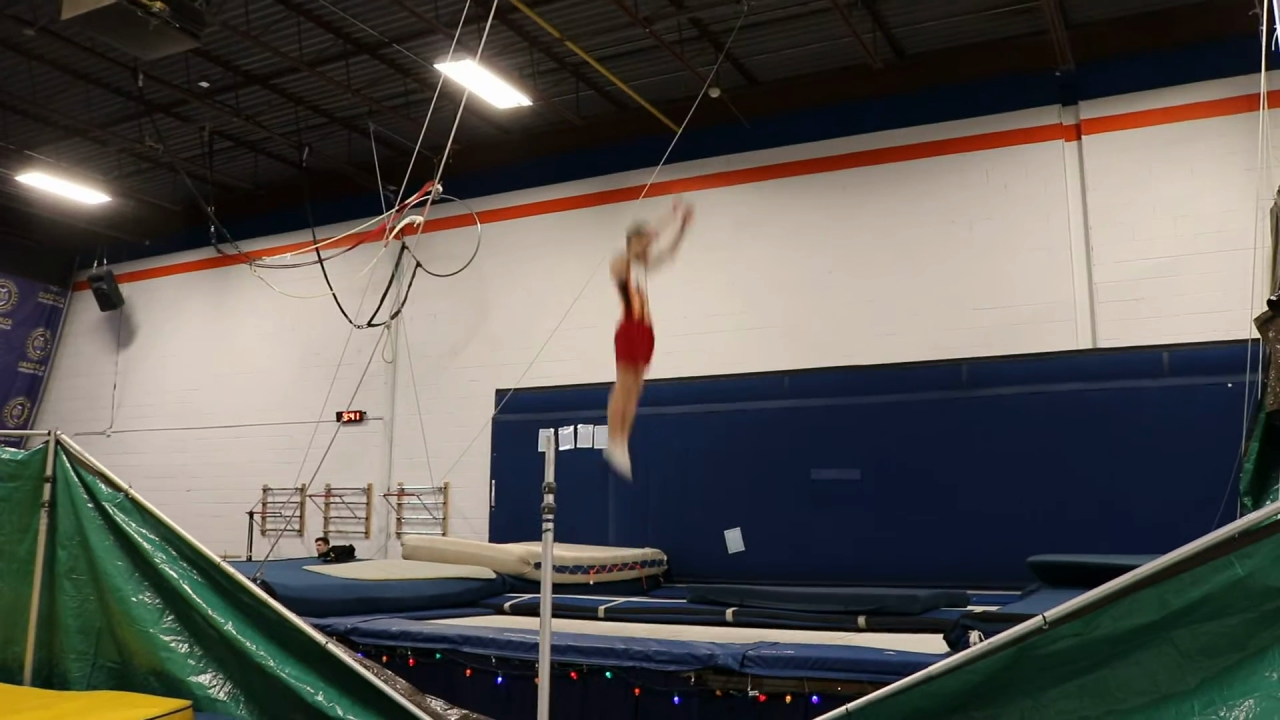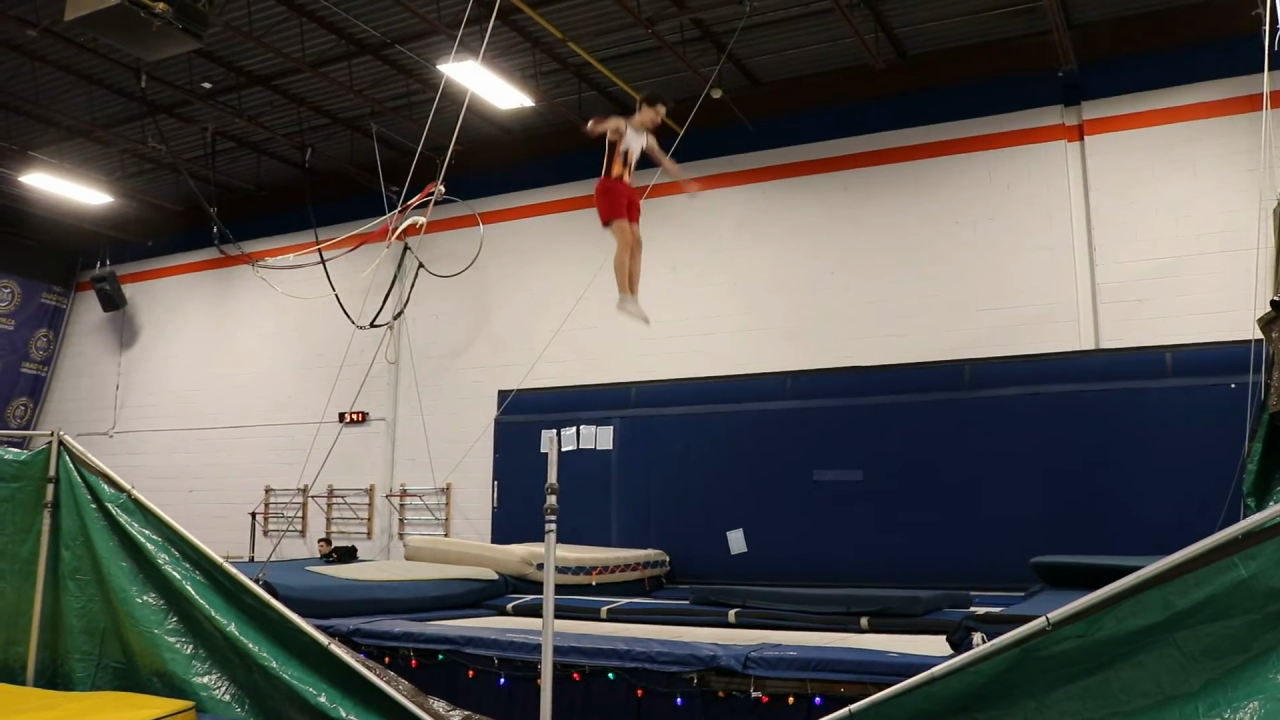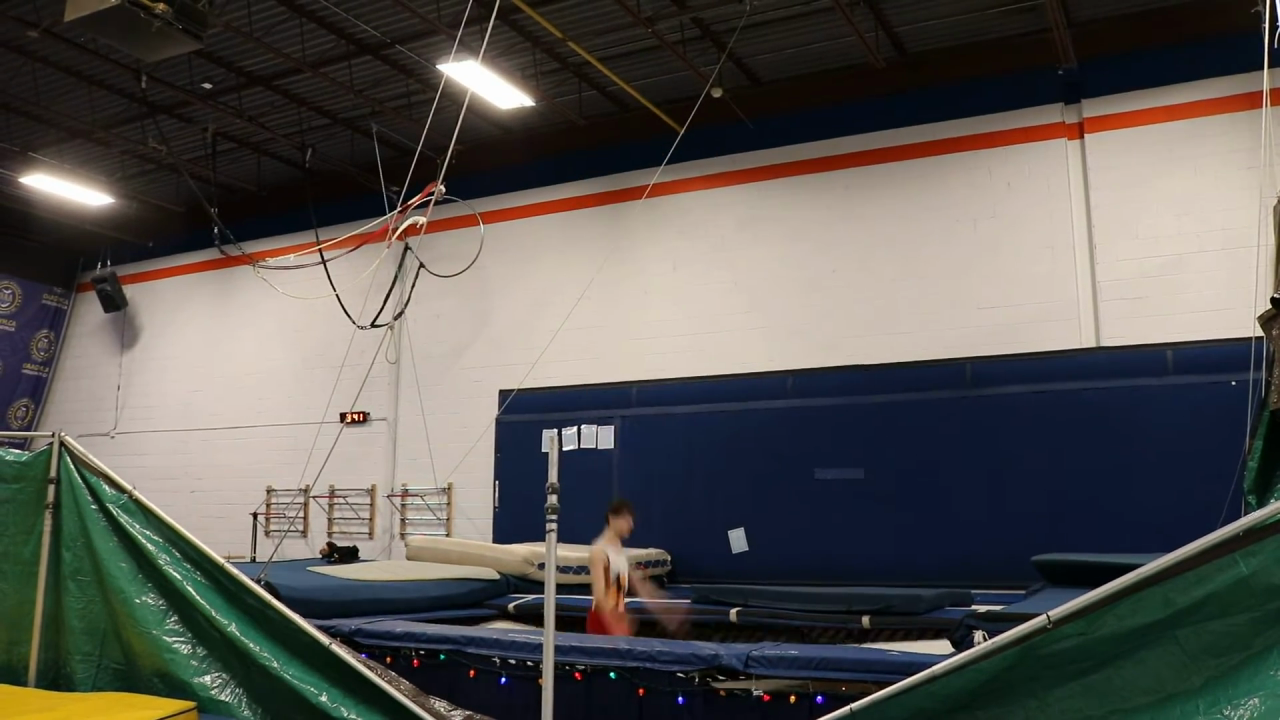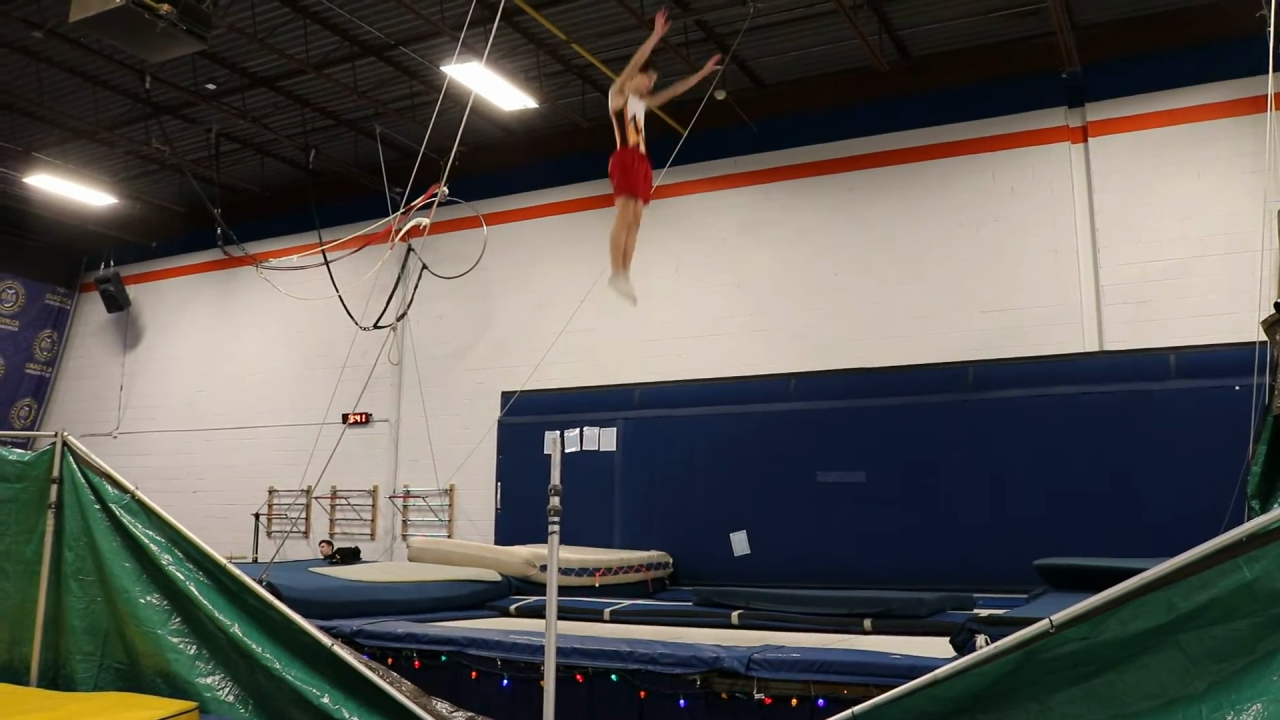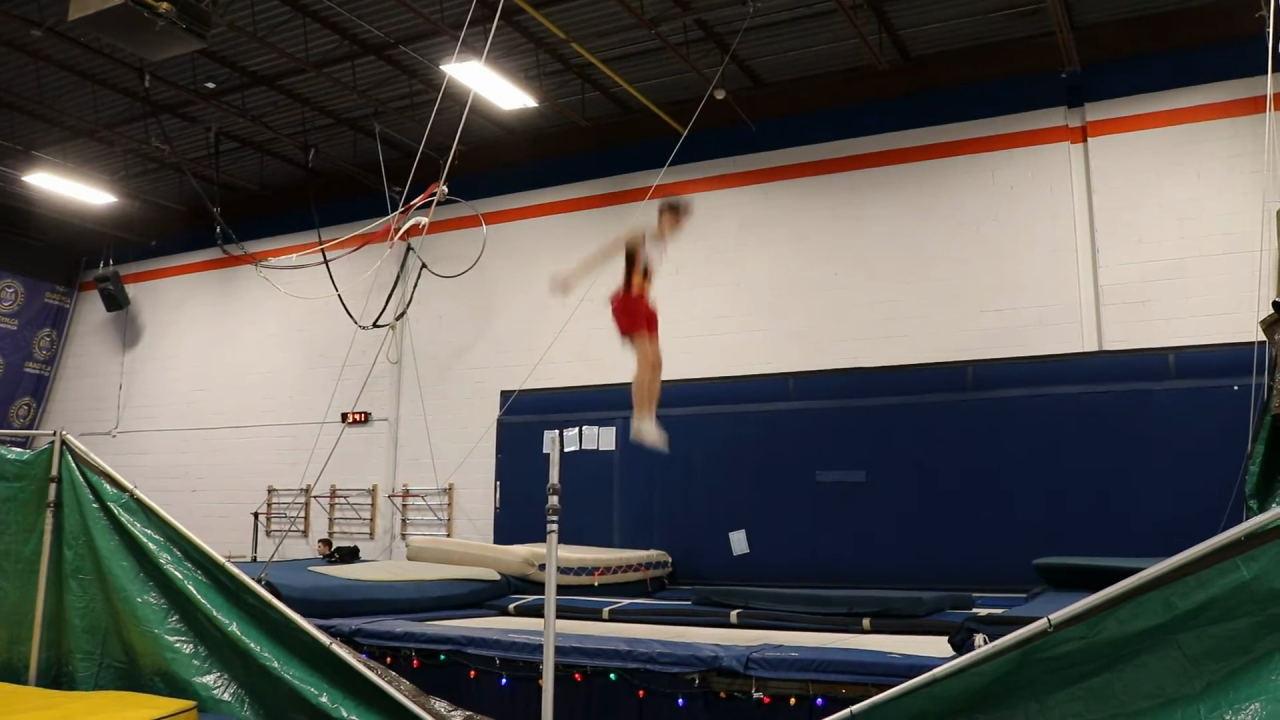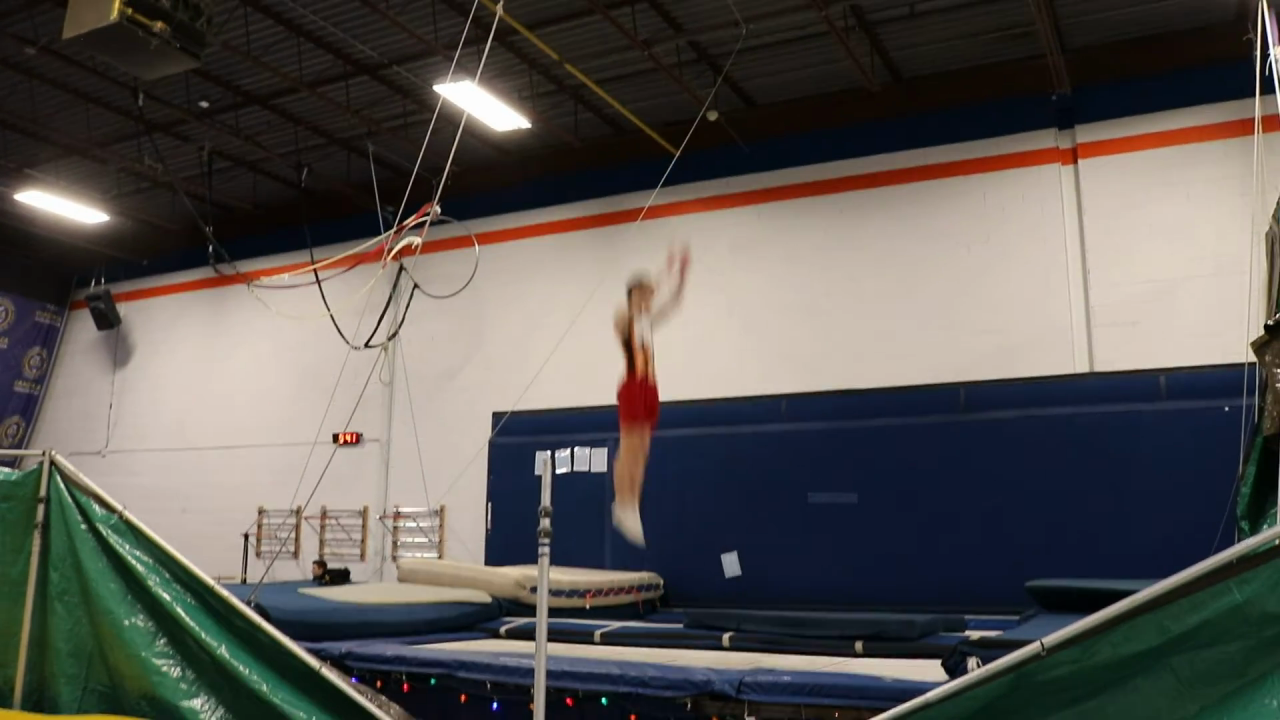
dt=0.7s
person 1, frame 1
left shoulder: (641, 266)
right shoulder: (622, 264)
left elbow: (669, 252)
left wrist: (682, 225)
right wrist: (670, 219)
left hip: (644, 330)
right hip: (631, 330)
left knee: (635, 389)
right knee: (623, 387)
left ankle: (622, 443)
right ankle: (614, 441)
person 1, frame 2
left shoulder: (646, 138)
right shoulder: (620, 125)
left elbow: (665, 161)
right elbow: (597, 127)
left wrist: (687, 182)
right wrist: (596, 125)
left hip: (625, 189)
right hip: (609, 188)
left knee: (635, 243)
right knee: (625, 242)
left ankle: (632, 300)
right ankle: (624, 299)
person 1, frame 3
left shoulder: (620, 551)
right shoulder: (599, 551)
left elbow: (638, 583)
right elbow: (598, 589)
left wrist: (665, 609)
right wrist: (611, 620)
left hip: (618, 616)
right hip: (603, 619)
person 1, frame 4
left shoulder: (641, 104)
right shoulder: (618, 94)
left elbow: (672, 92)
right elbow: (633, 65)
left wrist: (703, 73)
right wrist: (657, 34)
left hip: (641, 162)
right hip: (625, 160)
left knee: (633, 222)
right knee: (623, 219)
left ankle: (623, 275)
right ankle: (617, 273)
person 1, frame 5
left shoulder: (661, 244)
right shoulder: (639, 238)
right elbow: (602, 255)
right wrist: (572, 275)
left hip: (645, 304)
right hip: (628, 302)
left knee: (655, 362)
right knee: (646, 358)
left ankle: (649, 421)
right ankle: (641, 420)
person 1, frame 6
left shoulder: (646, 321)
right shoulder: (624, 319)
left elbow: (672, 303)
right elbow: (638, 299)
left wrist: (681, 277)
left hip: (649, 388)
right hip: (633, 388)
left knee: (641, 450)
right knee: (629, 448)
left ankle: (633, 507)
right ankle: (622, 506)
